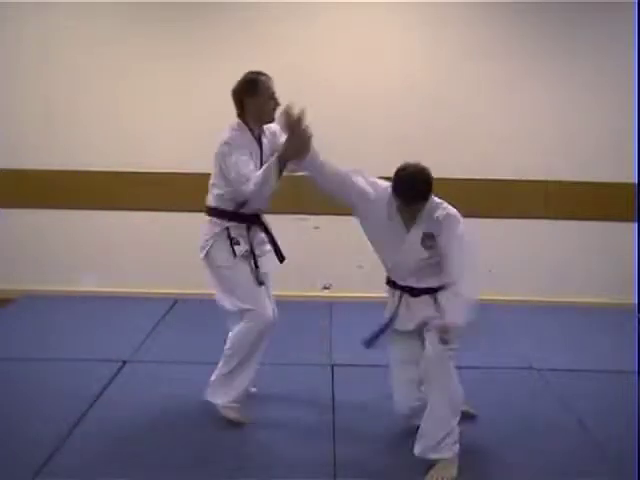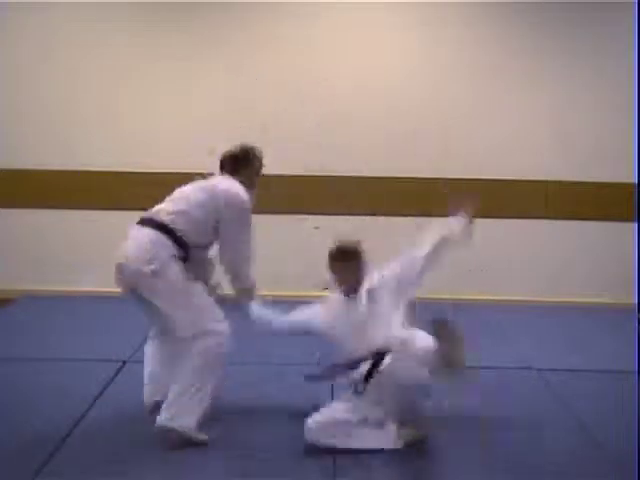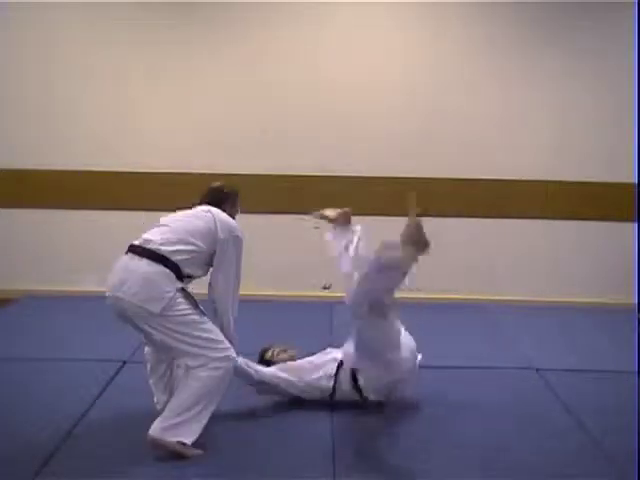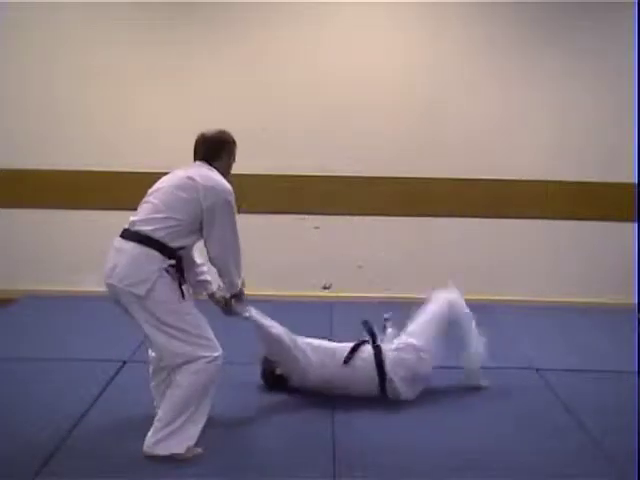
dt=0.4s
person 1, frame 1
left shoulder: (272, 134)
right shoulder: (231, 142)
left elbow: (301, 159)
right elbow: (252, 190)
left wrist: (298, 150)
right wrist: (281, 159)
left hip: (253, 233)
right hip: (227, 237)
left knee: (263, 315)
right knee: (256, 317)
left ankle: (232, 377)
right ankle: (225, 393)
person 1, frame 2
left shoulder: (206, 189)
right shoulder: (236, 197)
right elbow: (236, 254)
left wrist: (205, 285)
right wrist: (245, 286)
left hip: (133, 252)
right hip: (155, 257)
left knee: (168, 327)
right knee: (213, 335)
left ankle: (158, 396)
right ankle: (178, 419)
person 1, frame 3
left shoulder: (182, 217)
right shoulder: (229, 228)
right elbow: (224, 290)
left wrist: (198, 329)
right wrist: (226, 336)
left hip: (119, 281)
right hip: (150, 288)
left knee: (163, 336)
right knee: (219, 358)
left ankle: (170, 404)
right ankle: (170, 431)
person 1, frame 4
left shoulder: (179, 178)
right shoulder: (218, 188)
right elbow: (223, 249)
left wrist: (210, 290)
right wrist: (234, 288)
left hip: (120, 265)
right hip: (145, 272)
left knee: (167, 341)
right knee: (203, 355)
left ankle: (170, 410)
right ankle: (166, 441)
person 2, frame 1
left shoulder: (447, 220)
right shoulder: (377, 196)
left elbow: (459, 271)
right elbow: (329, 173)
left wrist: (453, 322)
left hip: (439, 302)
right hip: (403, 300)
left knee: (436, 362)
right knee: (407, 402)
person 2, frame 2
left shoulder: (385, 283)
right shoulder: (326, 309)
left elbow: (424, 253)
right elbow: (281, 322)
left wrist: (458, 222)
right wrist: (250, 303)
right hip: (371, 386)
right knee: (314, 430)
left ankle: (446, 355)
right ankle: (401, 433)
person 2, frame 3
left shoulder: (310, 364)
right shoulder: (291, 375)
right elbow: (259, 375)
left hip: (398, 358)
right hip: (383, 373)
right ankle: (409, 247)
person 2, frame 4
left shoulder: (300, 378)
right elbow: (280, 337)
right wrist: (243, 308)
right hip: (401, 366)
right knee: (446, 298)
right ankle: (473, 370)
